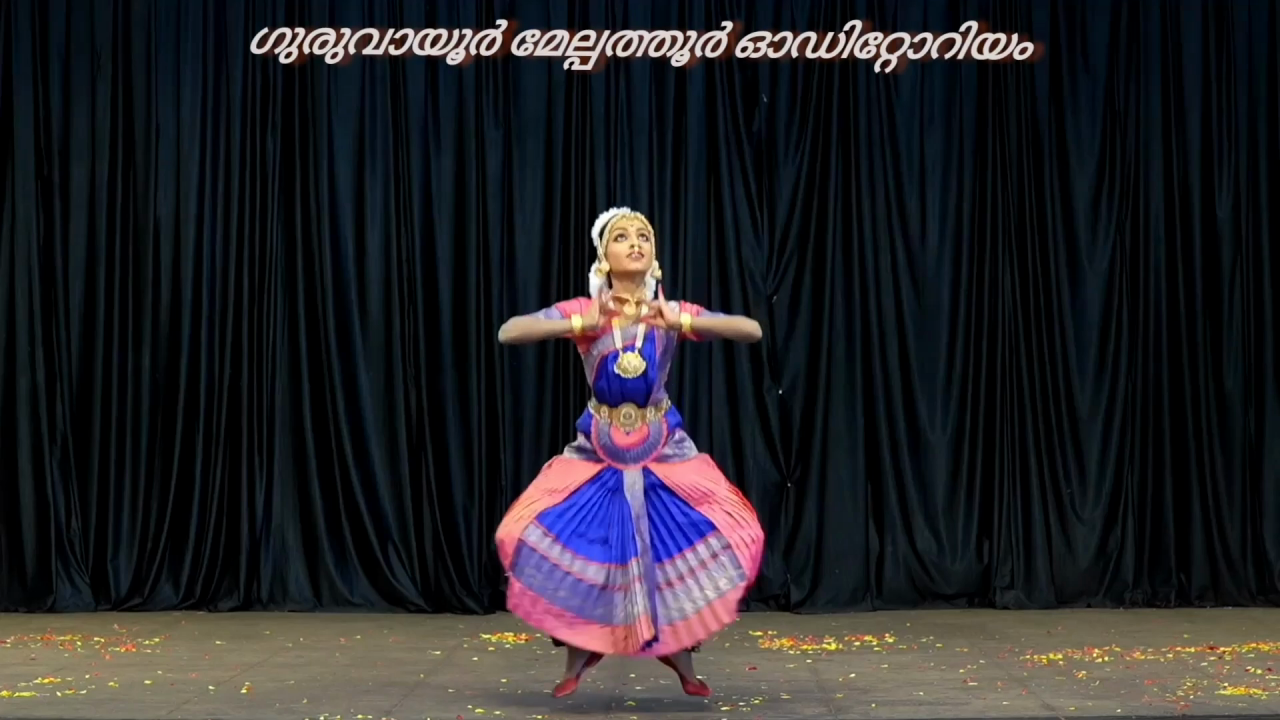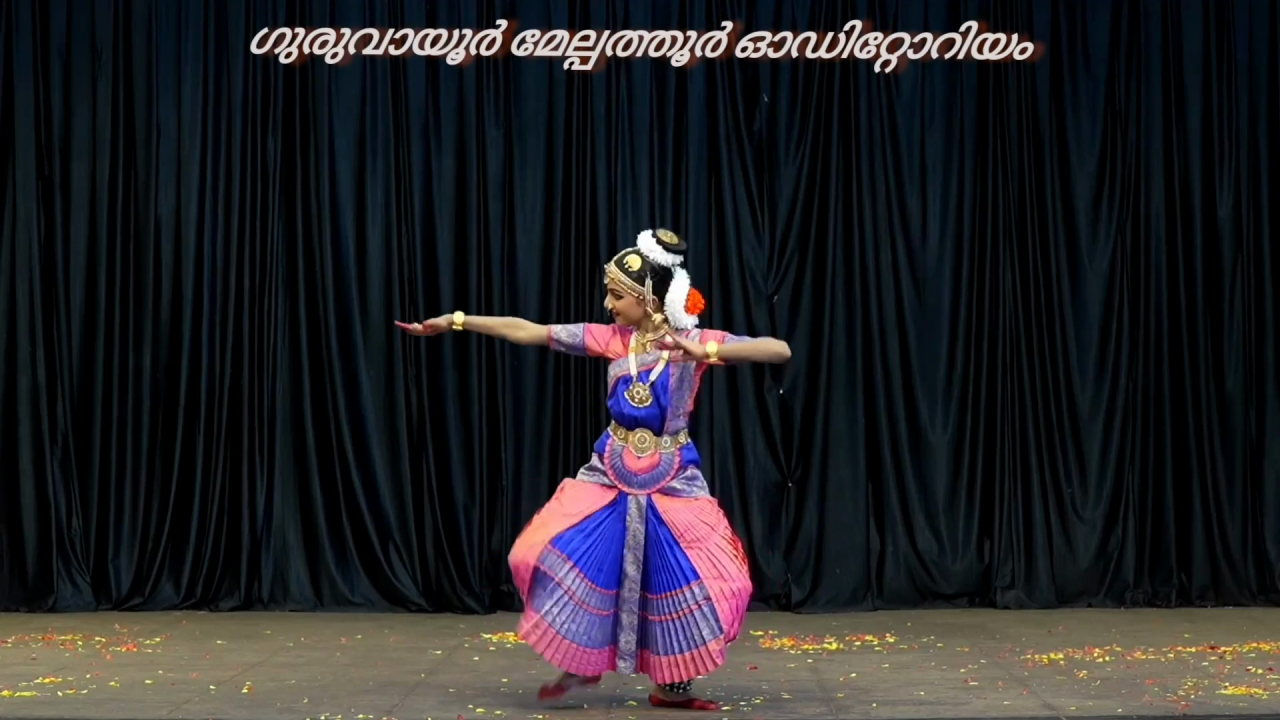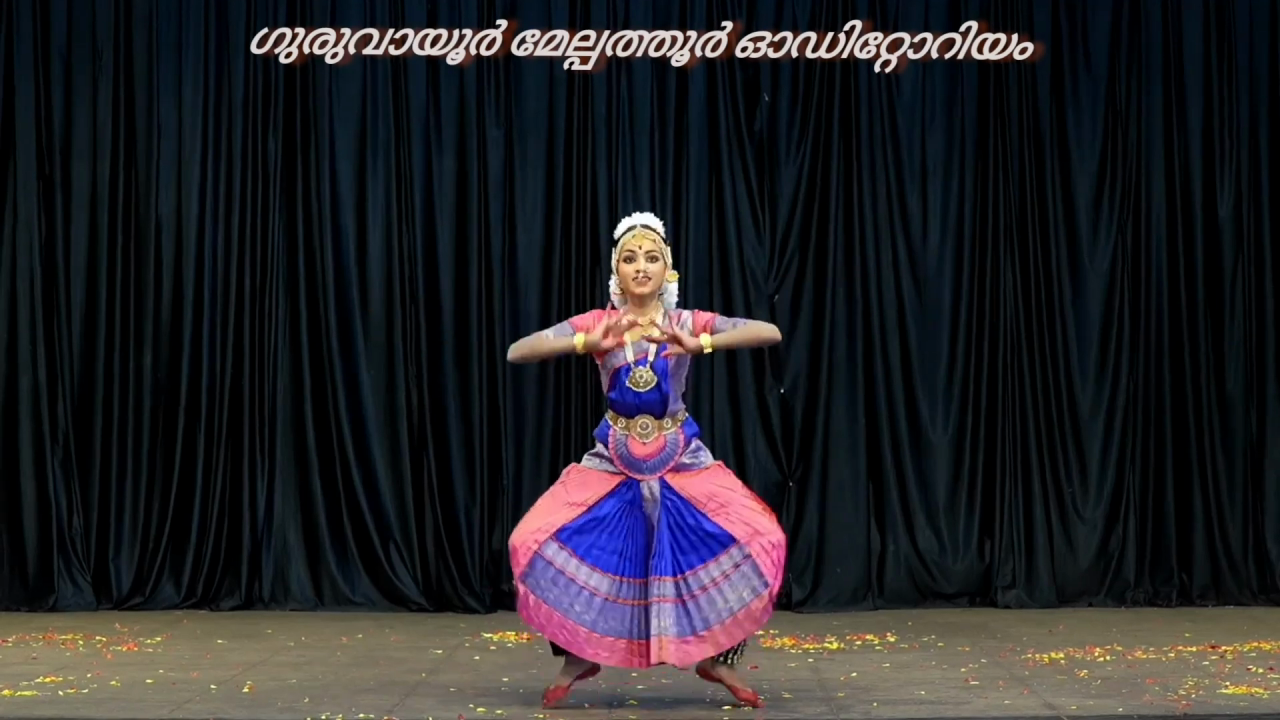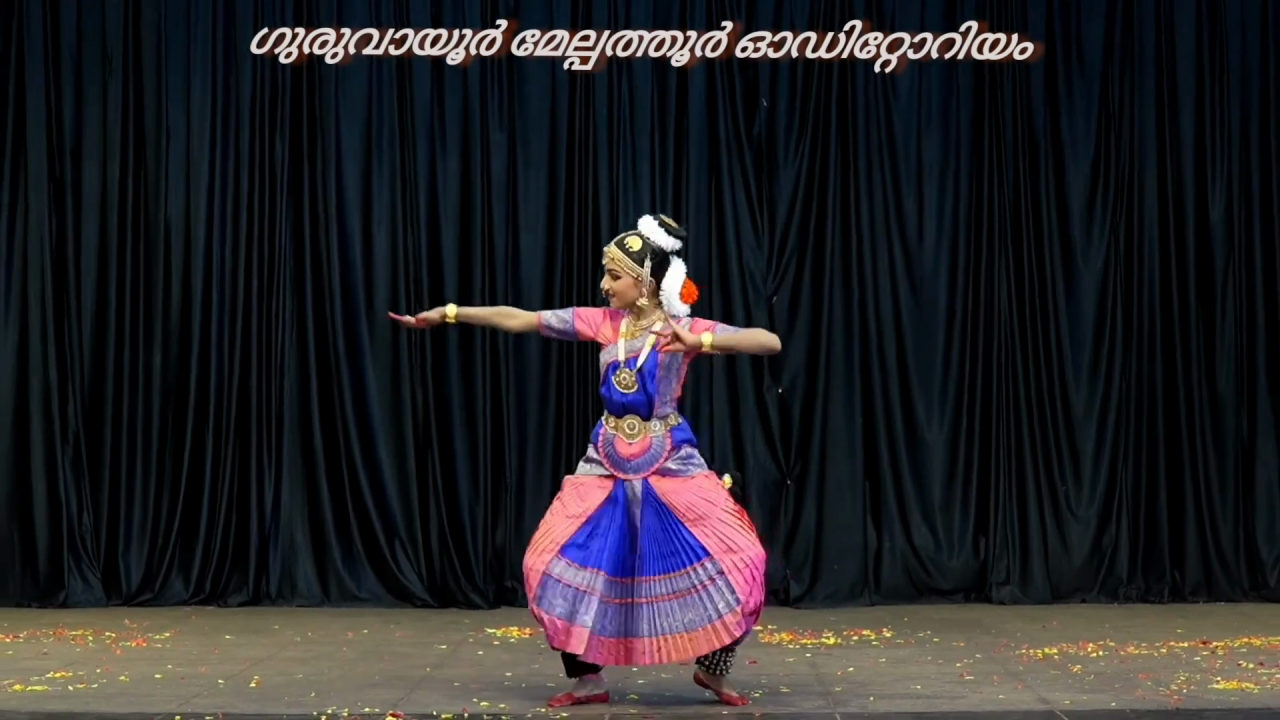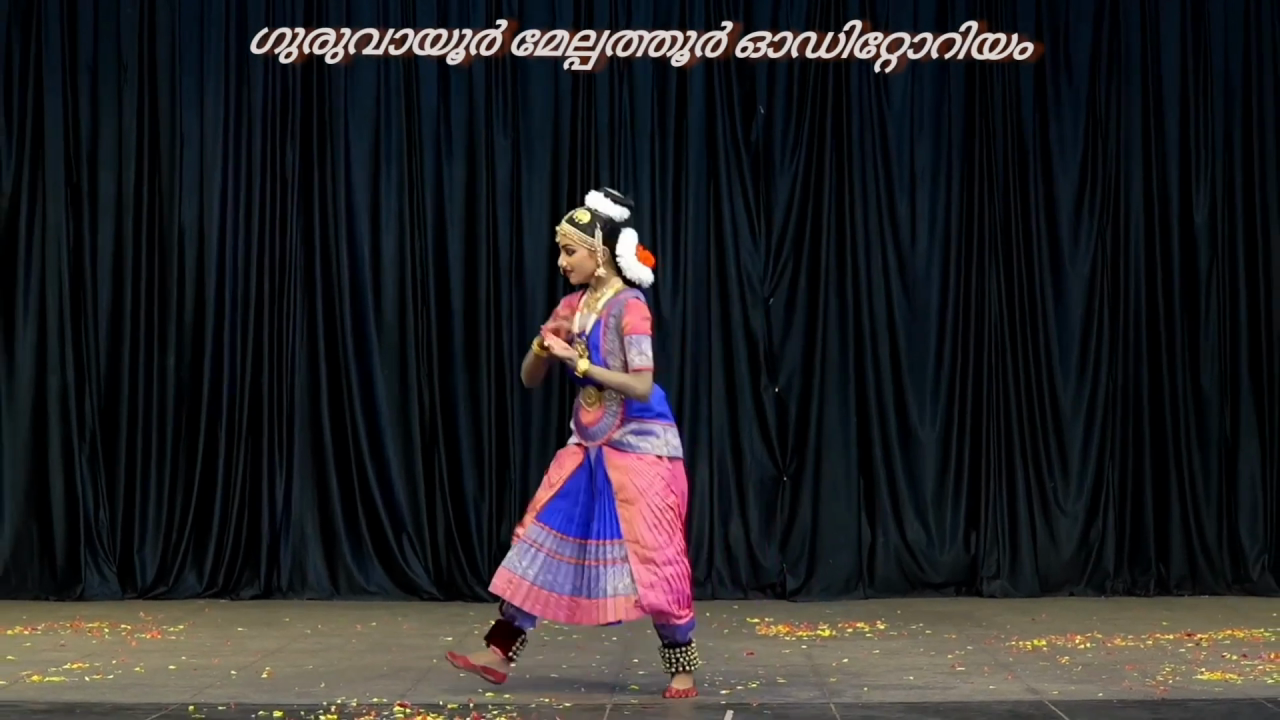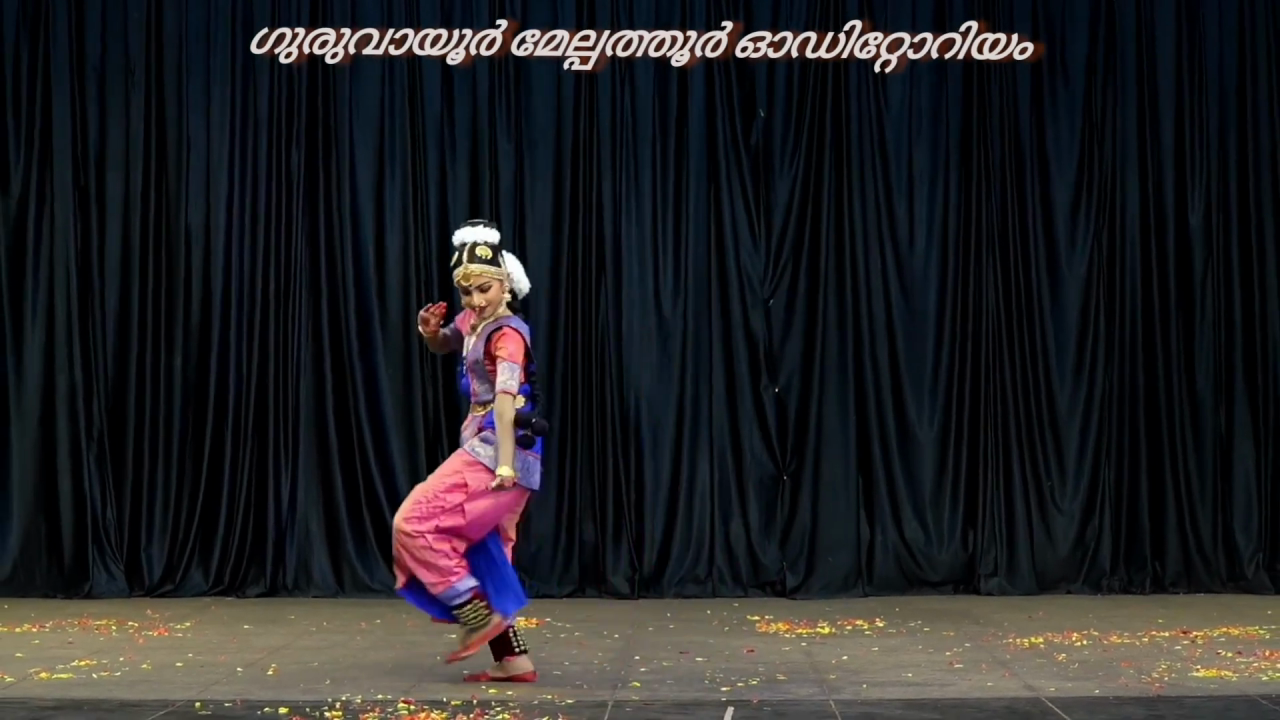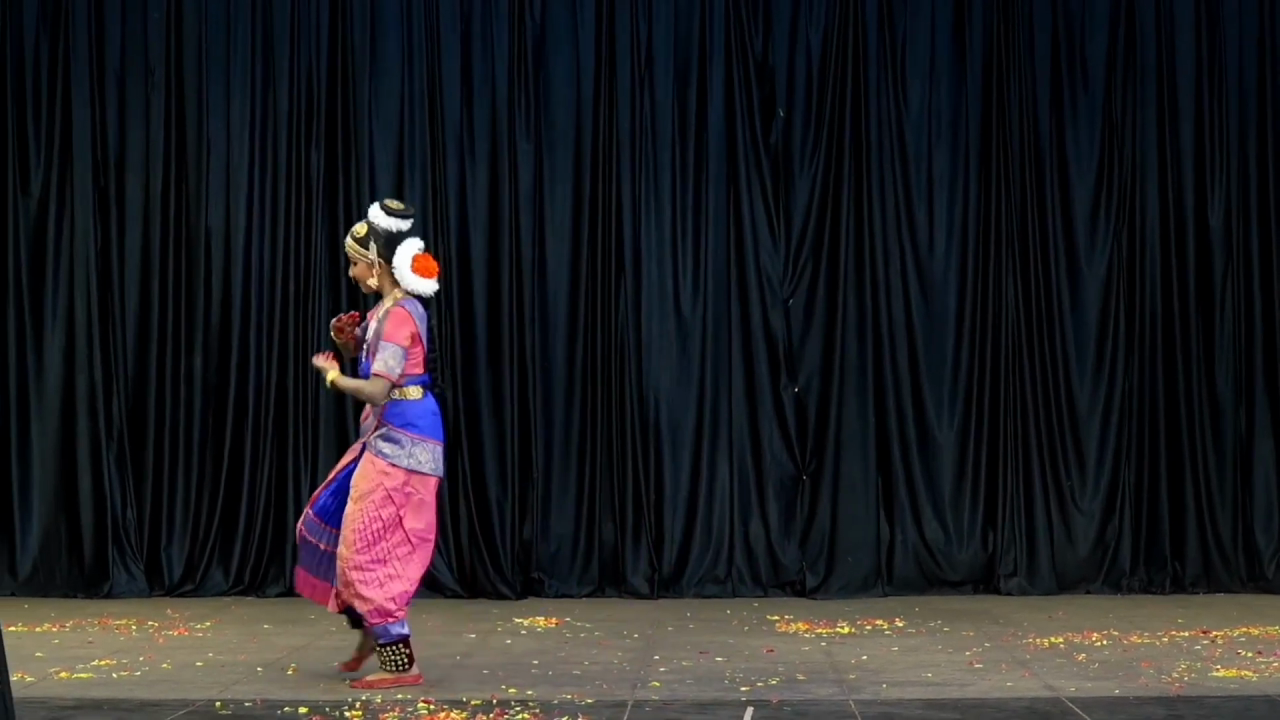
dt=0.7s
person 1, frame 1
left shoulder: (673, 312)
right shoulder: (582, 310)
left elbow: (753, 330)
right elbow: (508, 333)
left wrist: (682, 323)
right wrist: (583, 325)
left hip: (663, 452)
right hip: (596, 455)
left knee: (731, 535)
right knee: (530, 535)
left ankle: (678, 651)
right ankle: (580, 650)
person 1, frame 2
left shoulder: (695, 342)
right shoulder: (610, 339)
left elbow: (780, 351)
right elbow: (529, 332)
left wrist: (709, 353)
right wrist: (455, 320)
left hip: (673, 483)
right hip: (608, 477)
left knee: (706, 582)
right knee: (540, 557)
left ankle: (672, 684)
right ankle: (575, 670)
person 1, frame 3
left shoulder: (687, 323)
right shoulder: (596, 325)
left elbow: (771, 334)
right elbow: (516, 353)
left wrist: (696, 345)
right wrist: (586, 341)
left hip: (680, 462)
right hip: (612, 464)
left knee: (750, 543)
right knee: (543, 545)
left ankle: (715, 659)
right ankle: (578, 659)
person 1, frame 4
left shoulder: (685, 329)
right shoulder: (600, 322)
left elbow: (769, 342)
right elbow: (519, 319)
left wrist: (705, 342)
right wrist: (448, 312)
left hip: (671, 467)
right hip: (607, 466)
left knee: (725, 564)
right knee: (552, 564)
left ankle: (713, 669)
right ankle: (587, 677)
person 1, frame 5
left shoulder: (630, 306)
right shoulder: (570, 307)
left elbow: (641, 387)
right elbow: (529, 378)
left wrist: (578, 360)
right wrist: (544, 344)
left hip: (637, 441)
right hip: (589, 444)
left knee: (654, 551)
right knee: (545, 537)
left ankle: (681, 666)
right ankle: (500, 651)
person 1, frame 6
left shoulder: (507, 333)
right shoulder: (476, 318)
left elbow: (507, 400)
right elbow: (442, 346)
left wrist: (503, 464)
right wrist: (429, 328)
left hip: (498, 449)
right hip: (487, 446)
left knee: (416, 524)
right knee: (482, 553)
left ankle: (481, 617)
right ankle: (512, 659)
person 1, frame 7
left shoulder: (401, 315)
right shoulder: (386, 307)
left elbow: (375, 389)
right elbow: (359, 353)
left wrist: (332, 377)
right wrist: (346, 336)
left hip: (403, 441)
right hip: (385, 440)
left knee: (370, 550)
right knee: (323, 527)
left ankle: (400, 664)
right ankle: (371, 636)
